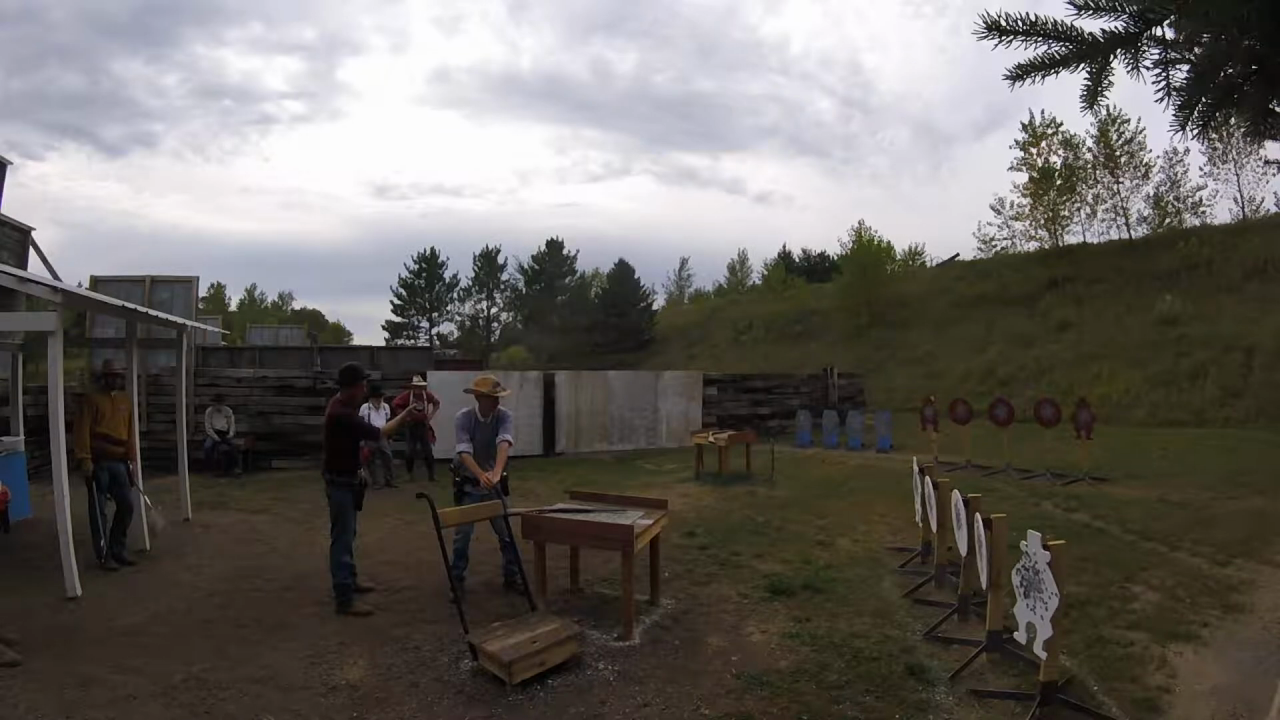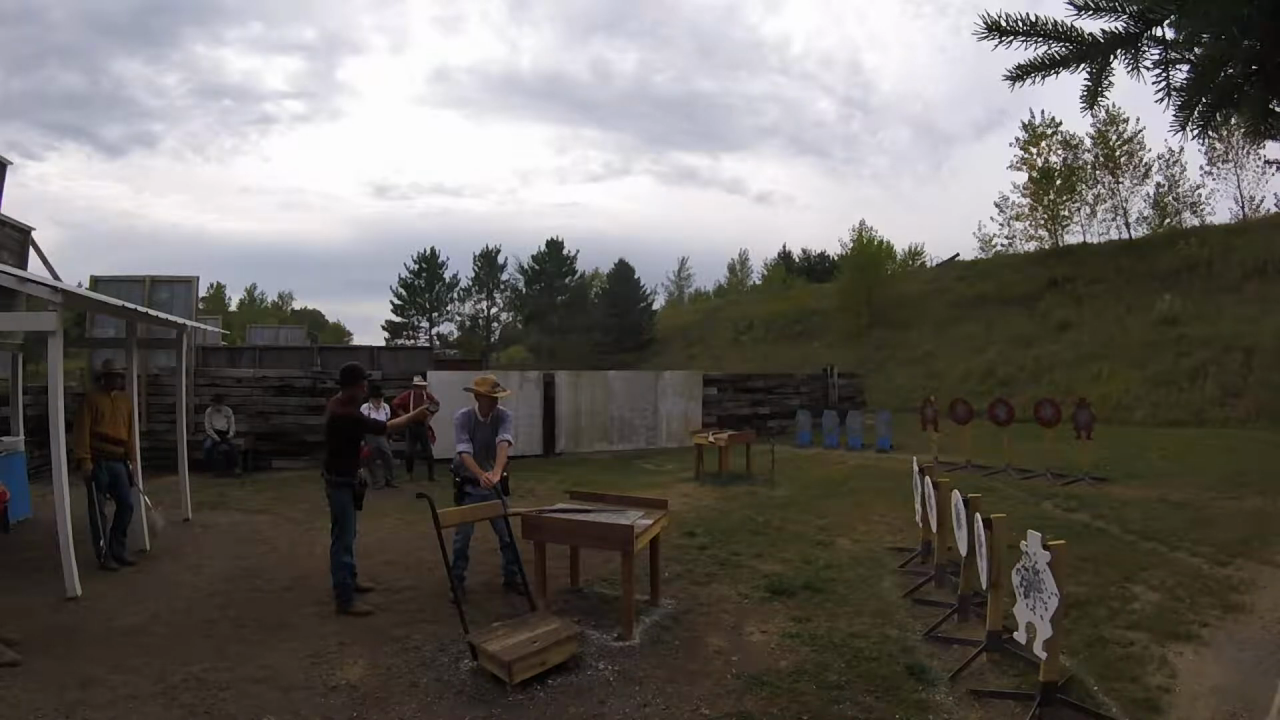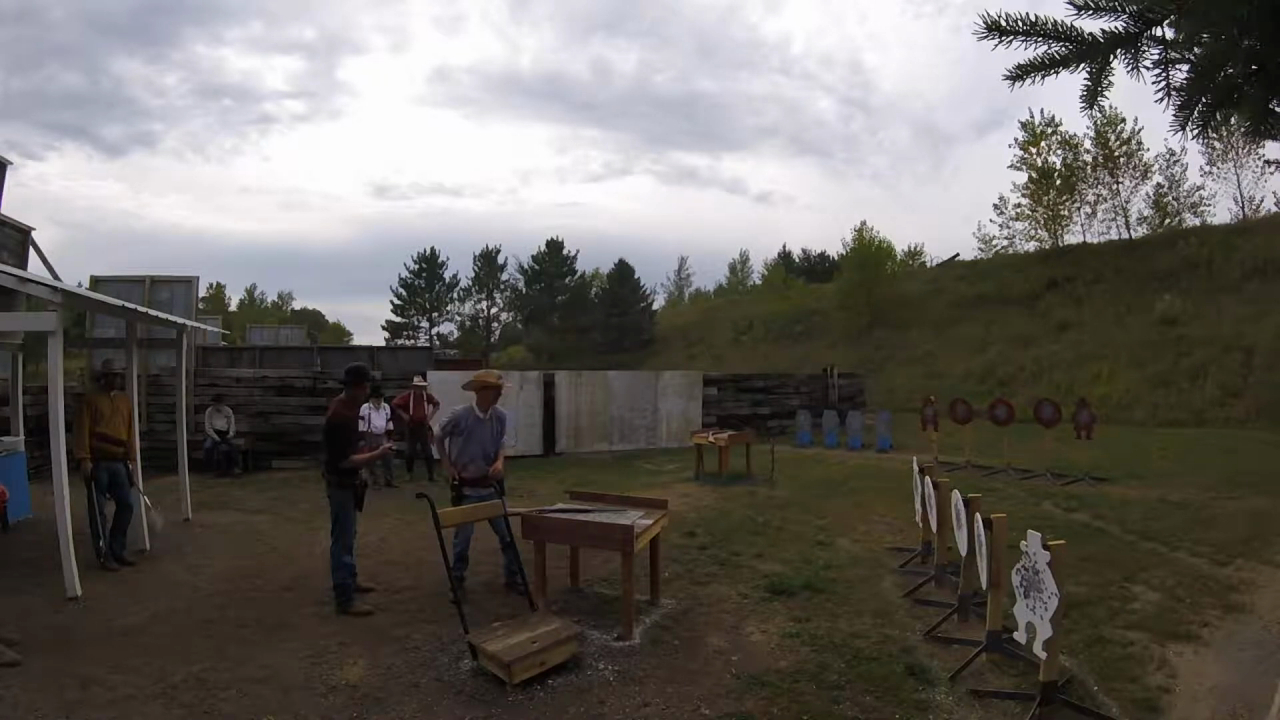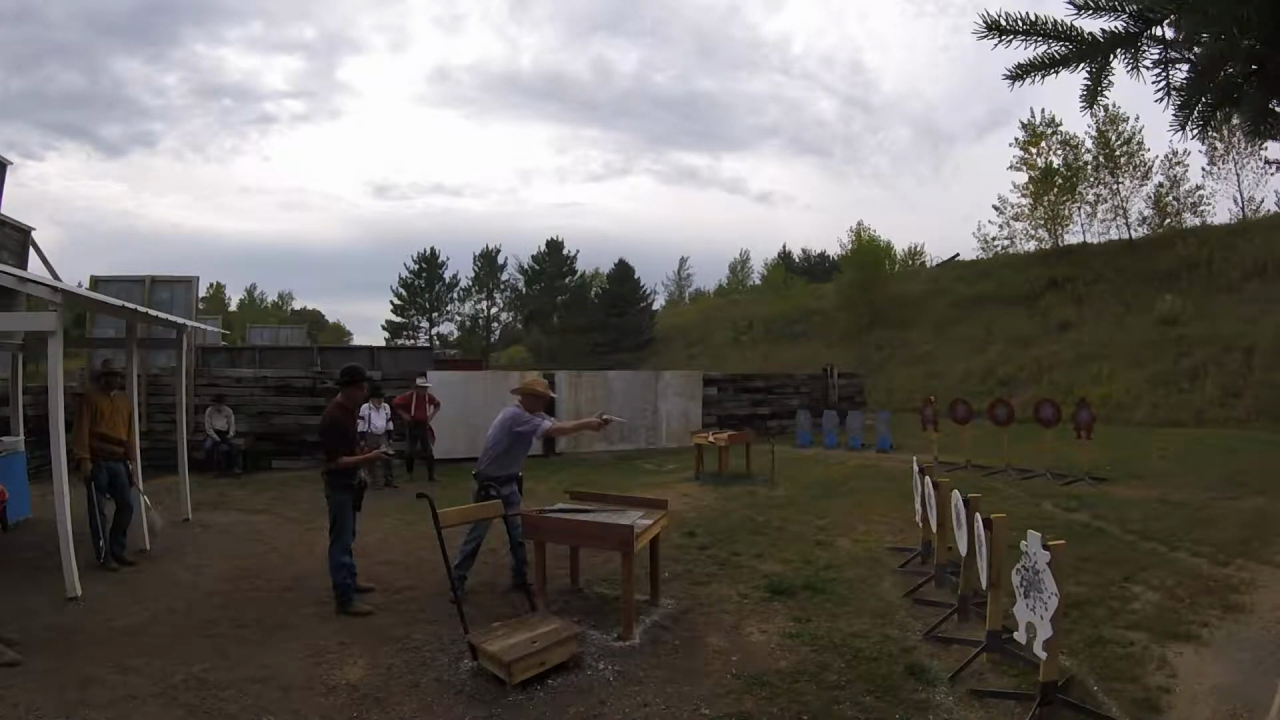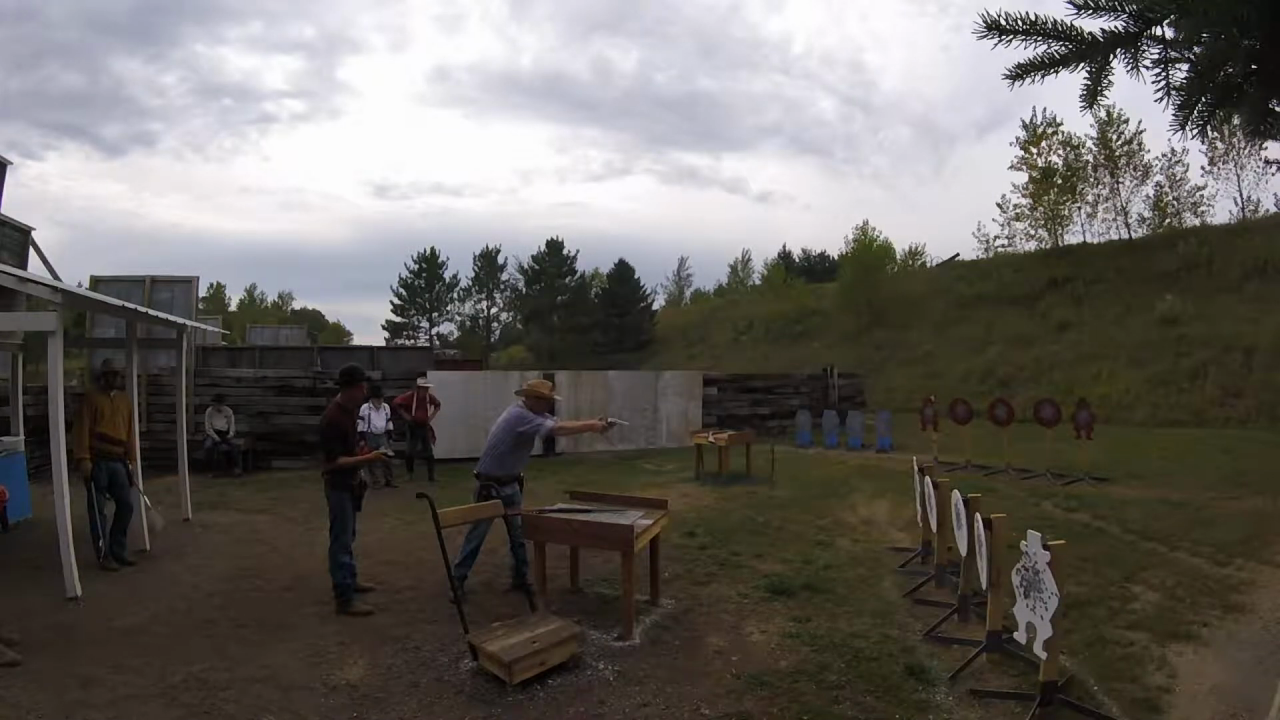
dt=1s
person 1, frame 1
left shoulder: (342, 405)
right shoulder: (341, 414)
right elbow: (378, 434)
right wrist: (405, 416)
left hip: (346, 478)
right hip: (340, 482)
left knee: (347, 535)
right knee: (342, 539)
left ankle: (349, 580)
right ankle: (344, 600)
person 1, frame 2
left shoulder: (340, 404)
right shoulder: (344, 414)
right elbow: (383, 428)
right wrist: (415, 415)
left hip: (346, 478)
right hip: (340, 481)
left knee: (347, 535)
right knee: (342, 538)
left ankle: (349, 580)
right ankle: (344, 600)
person 1, frame 3
left shoulder: (346, 407)
right shoulder: (340, 416)
right elbow: (344, 460)
left wrist: (361, 449)
right wrist: (378, 454)
left hip: (349, 481)
right hip: (341, 483)
left knee: (348, 536)
right knee: (342, 539)
left ankle: (349, 580)
right ankle: (344, 600)
person 1, frame 4
left shoulder: (350, 410)
right shoulder: (333, 417)
right elbow: (335, 461)
left wrist: (364, 454)
right wrist: (368, 458)
left hip: (350, 481)
right hip: (338, 484)
left knee: (348, 537)
right knee: (341, 540)
left ankle: (350, 580)
right ankle: (344, 600)
person 1, frame 5
left shoulder: (350, 410)
right shoulder: (332, 418)
right elbow: (334, 461)
left wrist: (363, 456)
right wrist: (367, 459)
left hip: (349, 481)
right hip: (338, 484)
left knee: (348, 536)
right knee: (341, 540)
left ankle: (350, 580)
right ankle: (344, 599)
person 2, frame 1
left shoulder: (504, 416)
right shoulder: (463, 418)
left elbow: (504, 444)
right elbow: (464, 453)
left wrist: (496, 472)
right wrist: (481, 475)
left hip: (495, 483)
right hip: (468, 484)
left knee: (506, 532)
right knee: (462, 535)
left ankle: (511, 577)
right ankle: (457, 582)
person 2, frame 2
left shoulder: (504, 416)
right shoulder: (462, 418)
left elbow: (503, 444)
right elbow: (464, 452)
left wrist: (496, 472)
right wrist: (481, 475)
left hip: (495, 484)
right hip: (468, 485)
left knee: (506, 533)
right knee: (462, 535)
left ankle: (511, 577)
right ankle: (457, 582)
person 2, frame 3
left shoulder: (500, 416)
right shoulder: (459, 415)
right elbow: (439, 438)
left wrist: (500, 462)
right wrist: (447, 464)
left hip: (491, 485)
right hip: (465, 488)
left knee: (506, 533)
right knee: (463, 536)
left ankle: (513, 578)
right ankle: (457, 582)
person 2, frame 4
left shoulder: (530, 415)
right shoulder: (515, 416)
left elbow: (557, 425)
right elbow: (552, 431)
left wrist: (588, 423)
right wrist: (585, 424)
left hip: (509, 483)
right hip: (489, 485)
left knee: (518, 534)
right knee: (477, 534)
left ankle: (520, 578)
right ankle: (458, 580)
person 2, frame 5
left shoulder: (532, 414)
right shoulder: (518, 415)
left elbow: (560, 423)
right elbow: (557, 430)
left wrist: (592, 424)
right wrist: (590, 426)
left hip: (510, 483)
right hip: (490, 485)
left knee: (518, 534)
right knee: (477, 534)
left ankle: (520, 578)
right ankle: (458, 580)
person 3, frame 1
left shoulder: (125, 400)
right shoulder: (92, 399)
right elbow: (82, 431)
left wrist: (131, 459)
right wrist: (84, 460)
left hip: (118, 462)
right hip: (98, 462)
left knee: (126, 506)
right knee: (98, 510)
left ankle: (117, 550)
right ankle: (104, 555)
person 3, frame 2
left shoulder: (125, 399)
right shoulder: (92, 398)
right elbow: (82, 430)
left wrist: (131, 459)
right wrist: (84, 459)
left hip: (118, 462)
right hip: (98, 462)
left knee: (126, 506)
right knee: (98, 510)
left ankle: (118, 550)
right ankle: (104, 555)
person 3, frame 3
left shoulder: (125, 400)
right shoulder: (91, 399)
right elbow: (81, 430)
left wrist: (130, 459)
right wrist: (83, 459)
left hip: (118, 462)
right hip: (97, 462)
left knee: (126, 506)
right knee: (98, 510)
left ankle: (117, 550)
right ankle: (104, 556)
person 3, frame 4
left shoulder: (124, 400)
right shoulder: (91, 398)
right elbow: (81, 429)
left wrist: (130, 459)
right wrist: (83, 459)
left hip: (118, 462)
right hip: (97, 462)
left knee: (126, 506)
right knee: (98, 510)
left ankle: (117, 550)
right ankle: (104, 556)
person 3, frame 5
left shoulder: (124, 400)
right shoulder: (92, 398)
right elbow: (82, 429)
left wrist: (130, 459)
right wrist: (83, 458)
left hip: (118, 462)
right hip: (97, 462)
left knee: (126, 506)
right knee: (98, 510)
left ankle: (117, 550)
right ankle: (104, 555)
